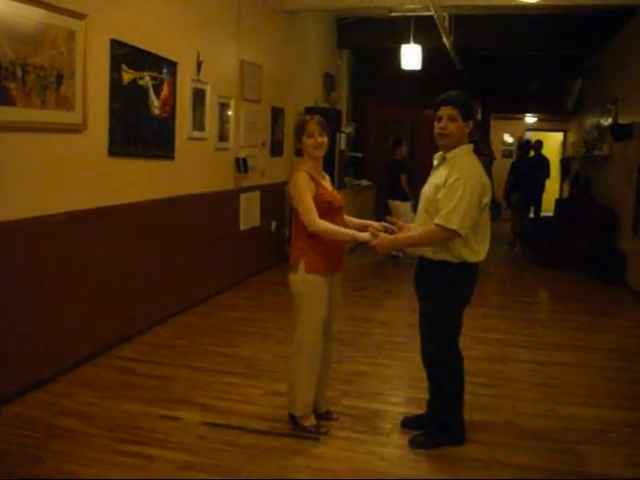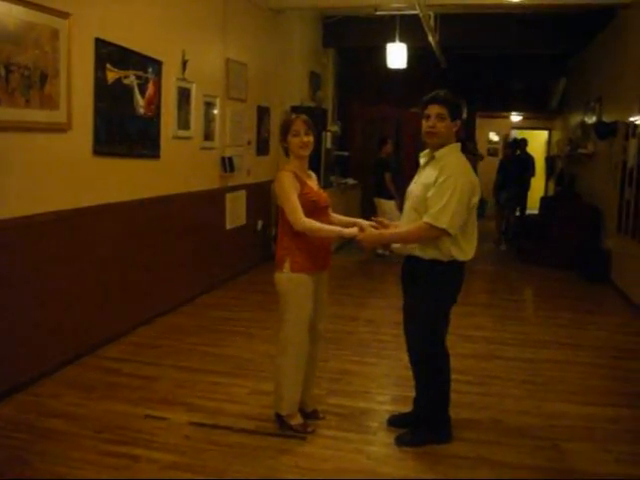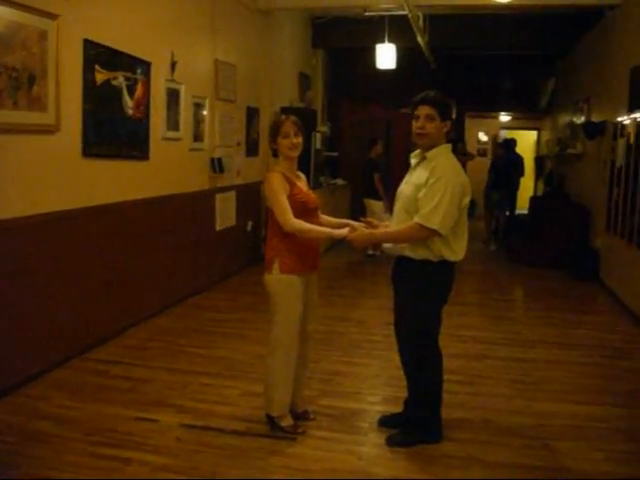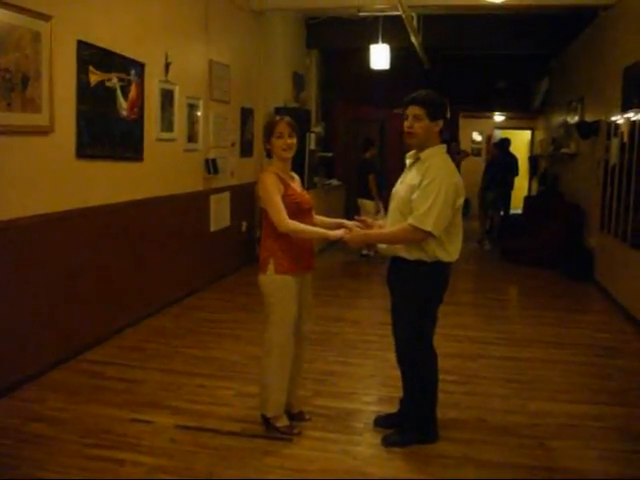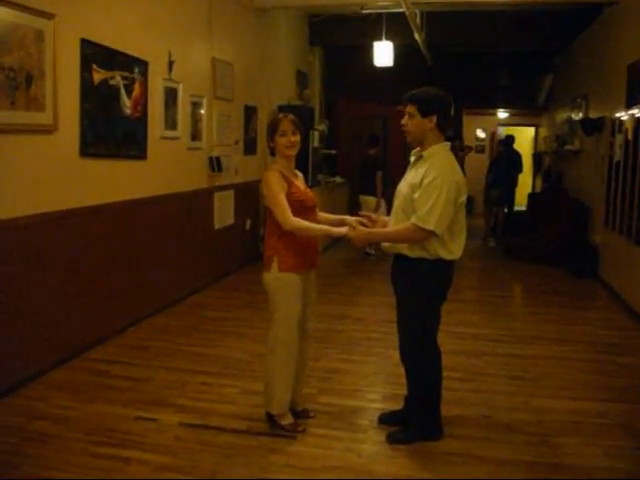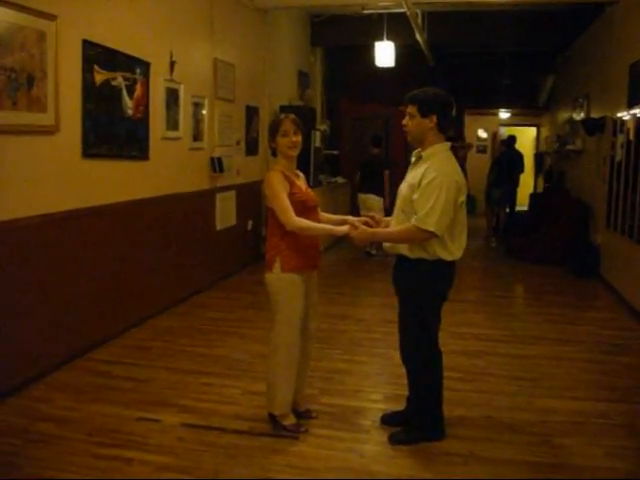
dt=0.2s
person 1, frame 1
left shoulder: (466, 172)
right shoulder: (445, 163)
left elbow: (446, 231)
left wrist: (394, 242)
right wrist: (410, 229)
left hip: (451, 271)
right hip: (435, 266)
left knee: (442, 348)
right knee: (433, 346)
left ankle: (449, 427)
right ankle: (437, 413)
person 1, frame 2
left shoulder: (456, 171)
right shoulder: (430, 161)
left elbow: (434, 229)
left wrist: (382, 238)
right wrist: (393, 227)
left hip: (437, 270)
right hip: (419, 265)
left knee: (429, 347)
right knee: (418, 344)
left ankle: (436, 425)
right ankle: (423, 411)
person 1, frame 3
left shoulder: (447, 172)
right shoulder: (420, 162)
left elbow: (424, 229)
left wrist: (373, 237)
right wrist: (383, 227)
left hip: (428, 271)
right hip: (409, 265)
left knee: (422, 347)
right knee: (409, 344)
left ankle: (427, 425)
right ankle: (414, 411)
person 1, frame 4
left shoulder: (440, 173)
right shoulder: (415, 162)
left elbow: (419, 230)
left wrist: (368, 238)
right wrist: (379, 227)
left hip: (423, 271)
right hip: (405, 266)
left knee: (417, 347)
right knee: (406, 345)
left ankle: (422, 425)
right ankle: (409, 411)
person 1, frame 5
left shoulder: (441, 170)
right shoulder: (421, 160)
left elbow: (422, 229)
left wrist: (371, 236)
right wrist: (384, 222)
left hip: (426, 269)
right hip: (411, 264)
left knee: (420, 345)
right knee: (411, 343)
left ankle: (427, 422)
right ankle: (414, 409)
person 1, frame 6
left shoulder: (440, 170)
right shoulder: (424, 160)
left elbow: (423, 230)
left wrist: (372, 236)
right wrist: (387, 223)
left hip: (427, 269)
right hip: (414, 265)
left knee: (421, 346)
right knee: (413, 343)
left ankle: (429, 423)
right ankle: (416, 409)
person 2, frame 1
left shoulder: (325, 177)
right shoulder: (300, 178)
right elbow: (314, 224)
left wrist: (369, 224)
right wrist: (358, 236)
left hip: (330, 266)
right hip: (309, 267)
left knee: (325, 336)
right knee: (308, 338)
left ankle: (317, 402)
right ankle: (300, 410)
person 2, frame 2
left shoulder: (312, 176)
right shoulder: (286, 177)
left elbow: (325, 216)
right elbow: (300, 222)
left wrist: (356, 221)
right wrist: (346, 232)
left hip: (316, 264)
right hip: (295, 266)
left knee: (312, 335)
right knee: (294, 337)
left ankle: (303, 401)
right ankle: (286, 409)
person 2, frame 3
left shoulder: (301, 177)
right shoulder: (275, 178)
left elbow: (313, 217)
right elbow: (289, 223)
left wrist: (346, 222)
right wrist: (336, 234)
left hip: (306, 265)
right hip: (285, 267)
left knee: (302, 336)
right knee: (285, 338)
left ankle: (294, 402)
right ankle: (277, 411)
person 2, frame 4
left shoulder: (295, 177)
right shoulder: (268, 179)
left elbow: (307, 218)
right elbow: (283, 224)
left wrist: (340, 222)
right wrist: (330, 235)
left hip: (300, 266)
right hip: (279, 267)
left knee: (297, 336)
right knee: (280, 339)
left ankle: (289, 402)
right ankle: (272, 412)
person 2, frame 5
left shoulder: (298, 175)
right shoulder: (272, 177)
left elbow: (311, 215)
right elbow: (288, 221)
left wrist: (343, 218)
right wrist: (334, 232)
left hip: (304, 263)
right hip: (283, 265)
left knee: (301, 334)
right knee: (284, 336)
left ankle: (293, 399)
right ankle: (277, 409)
person 2, frame 6
left shoulder: (300, 176)
right shoulder: (275, 177)
left elbow: (312, 215)
right elbow: (291, 222)
left wrist: (346, 219)
right wrist: (337, 230)
left hip: (306, 264)
right hip: (285, 266)
left knee: (303, 334)
right knee: (286, 337)
left ankle: (296, 400)
right ankle: (279, 409)
